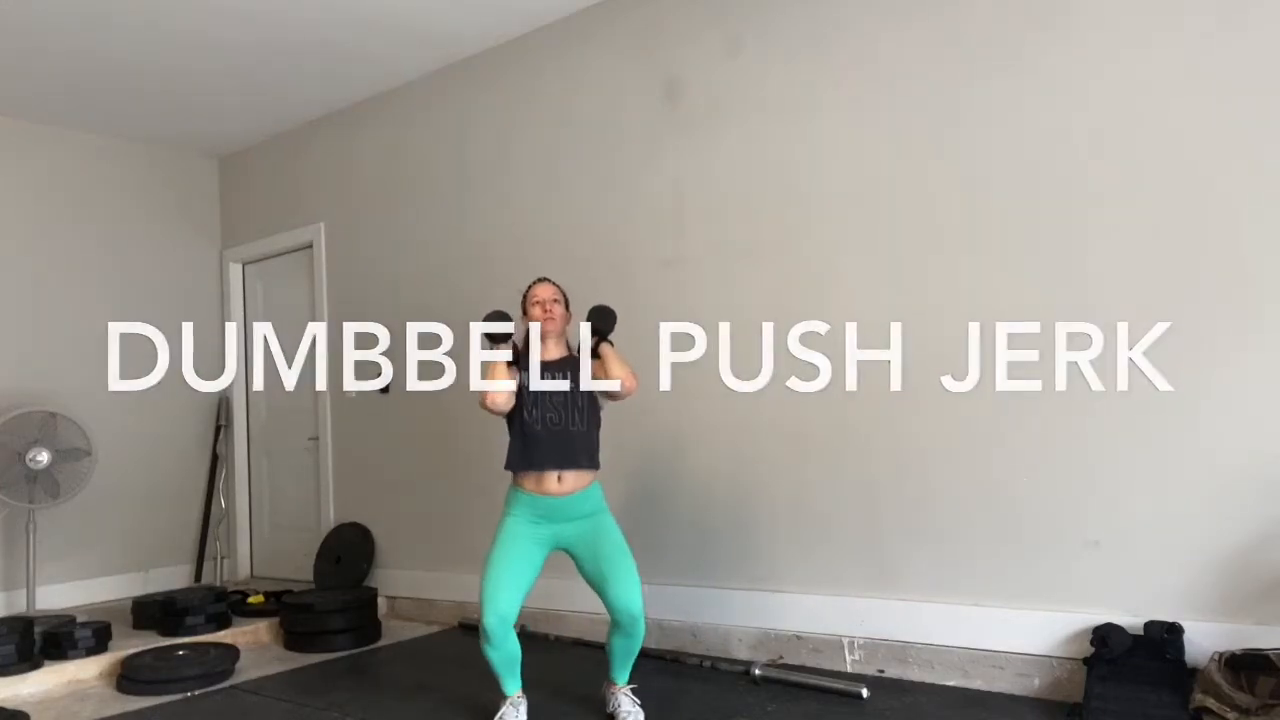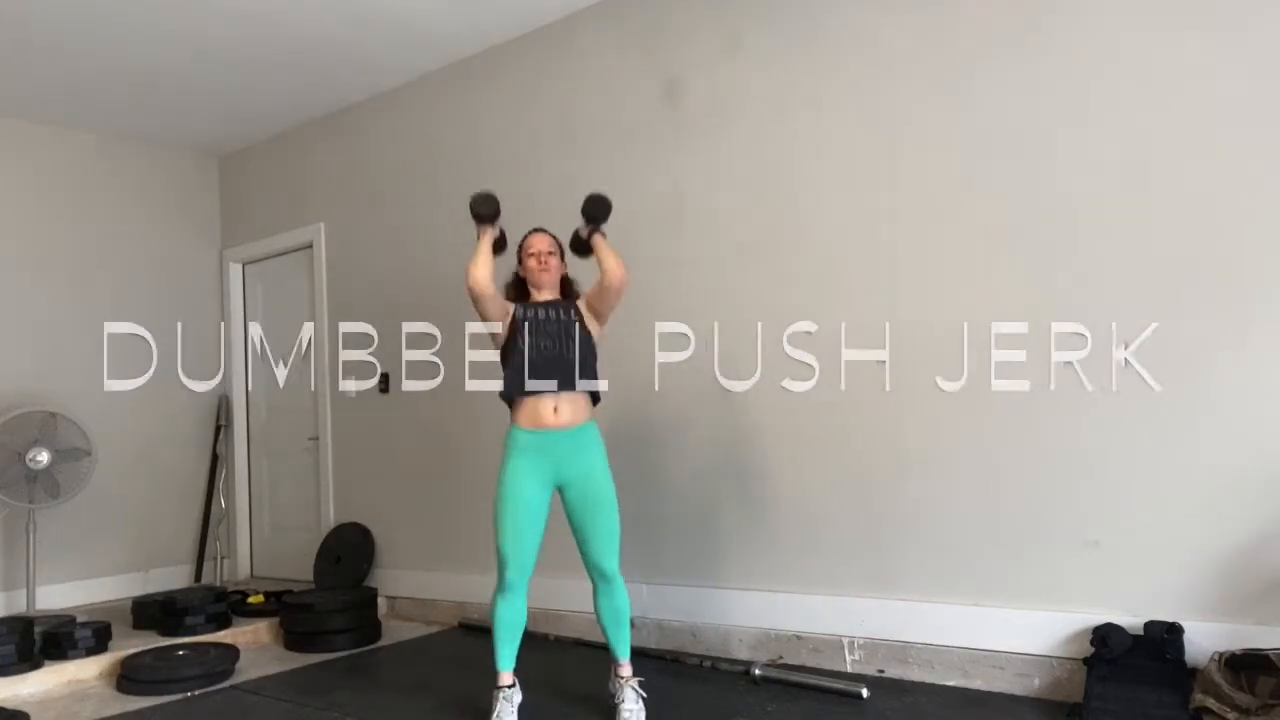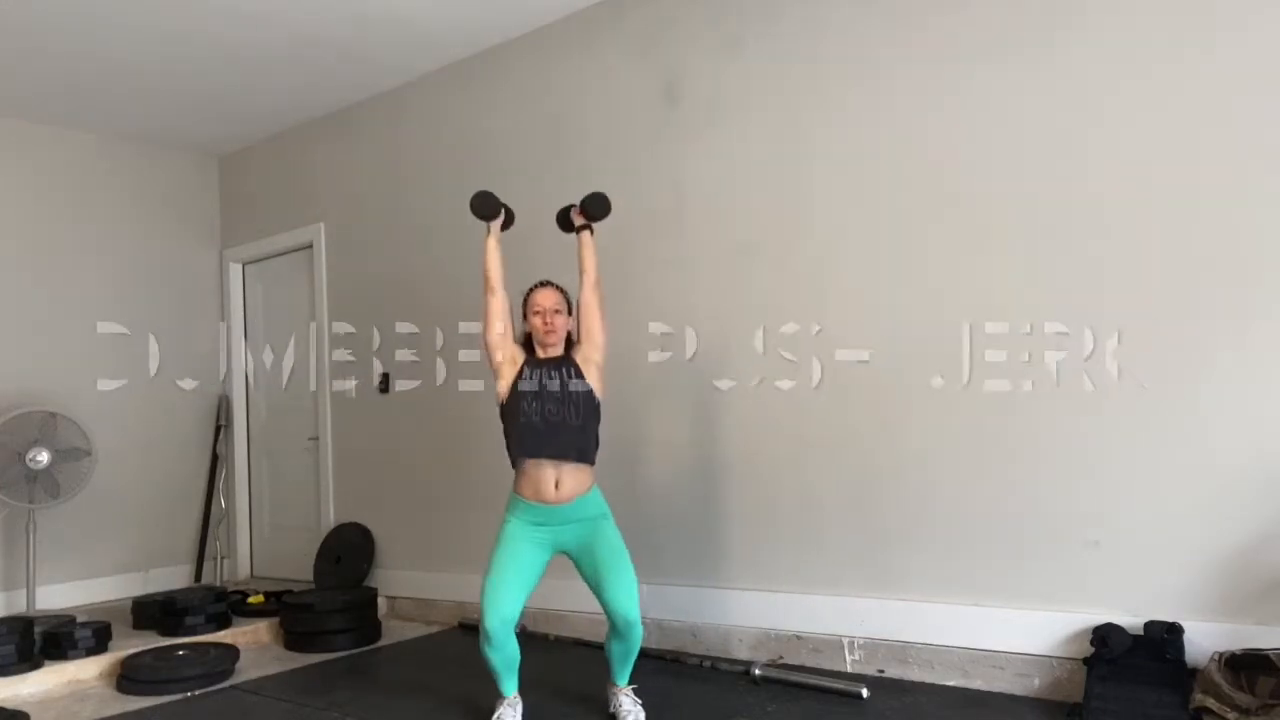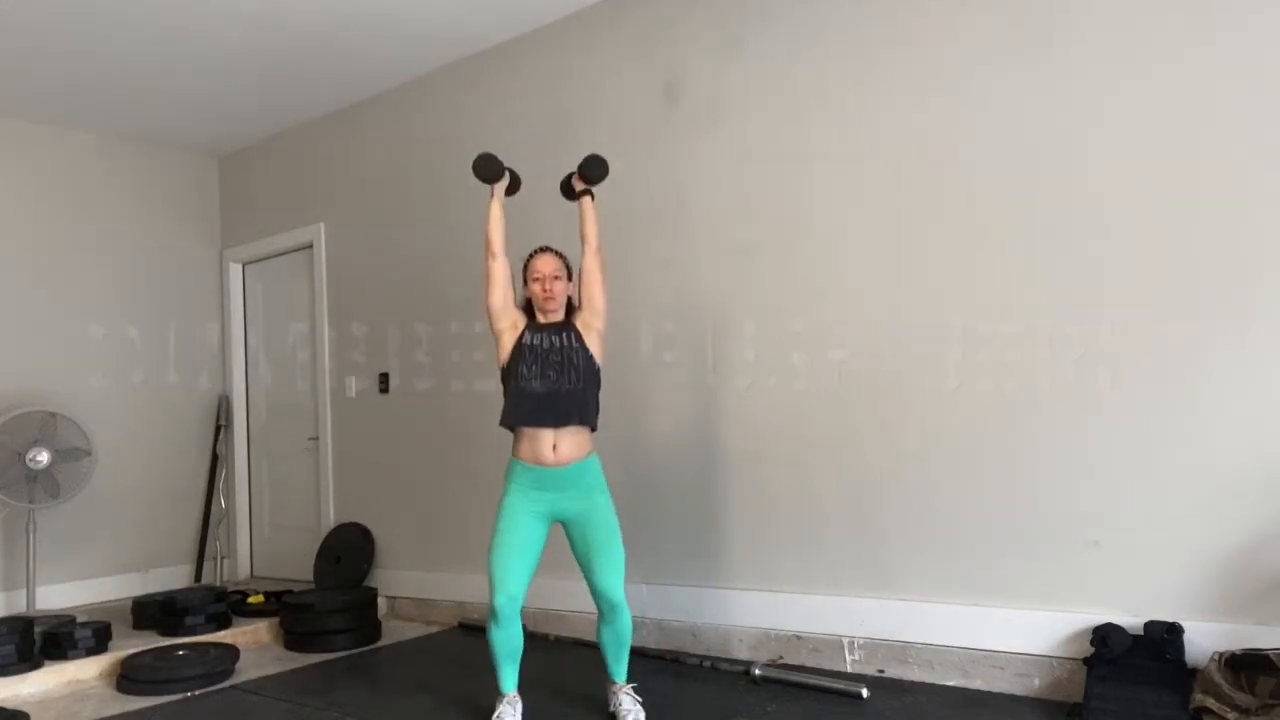
dt=0.3s
person 1, frame 1
left shoulder: (589, 369)
right shoulder: (513, 371)
left elbow: (626, 386)
right elbow: (495, 402)
left wrist: (604, 345)
right wrist: (502, 355)
left hip: (586, 510)
right hip: (527, 512)
left knee: (630, 609)
right knee: (494, 618)
person 1, frame 2
left shoulder: (585, 309)
right shoulder: (509, 312)
left elbow: (618, 277)
right elbow: (478, 284)
left wrist: (596, 239)
right wrist: (486, 240)
left hip: (582, 449)
right hip: (527, 452)
left knee: (606, 569)
right knee: (512, 575)
left ankle: (623, 677)
person 1, frame 3
left shoulder: (585, 363)
right shoulder: (512, 366)
left elbow: (591, 286)
right elbow: (494, 292)
left wrist: (584, 229)
right wrist: (494, 230)
left hip: (587, 515)
right hip: (526, 520)
left knee: (627, 615)
right knee: (495, 622)
person 1, frame 4
left shoulder: (586, 330)
right shoulder: (513, 332)
left elbow: (593, 253)
right elbow: (496, 258)
left wrist: (584, 196)
right wrist: (497, 196)
left hip: (584, 485)
right hip: (525, 488)
left knee: (613, 597)
right knee: (503, 602)
